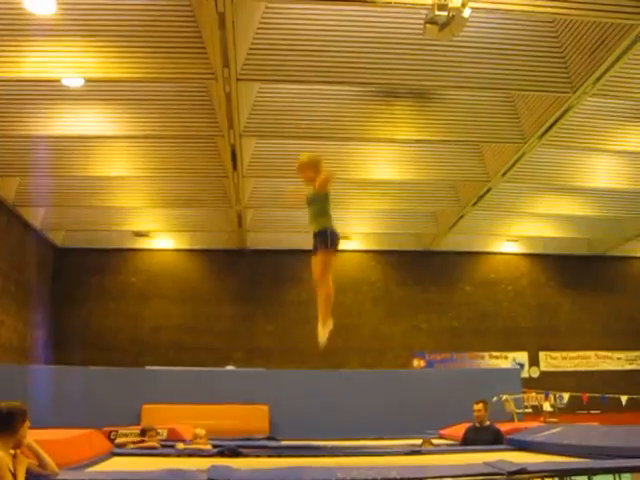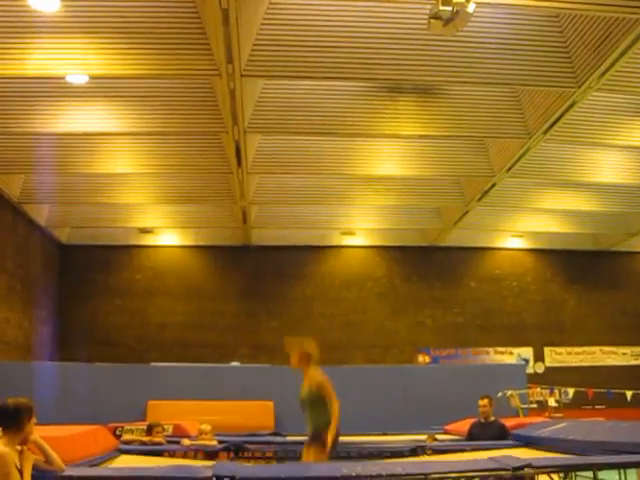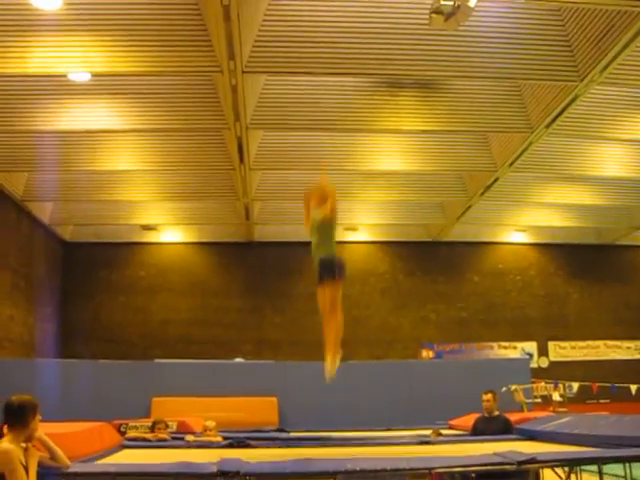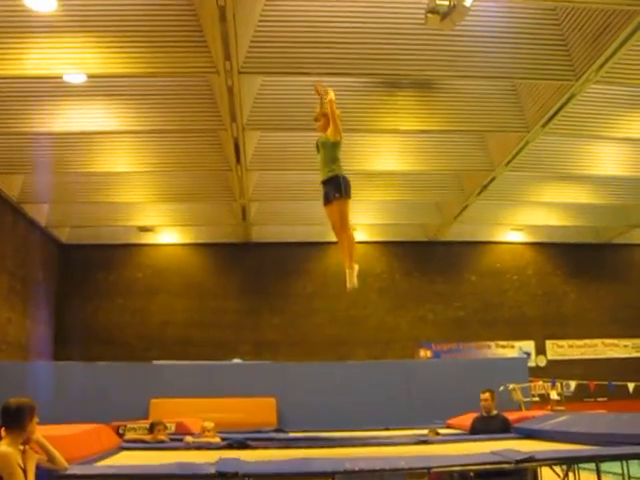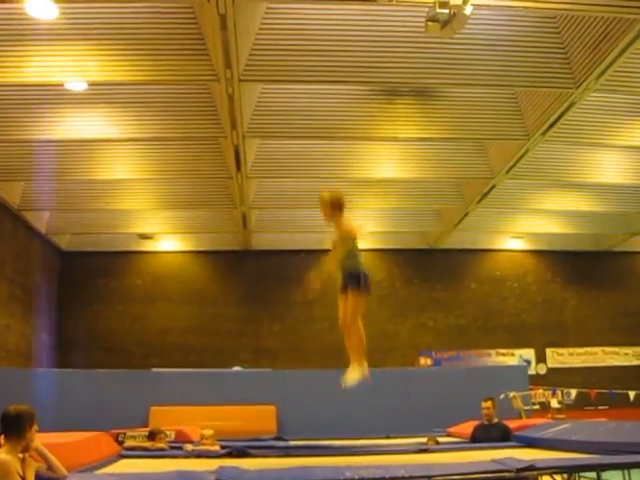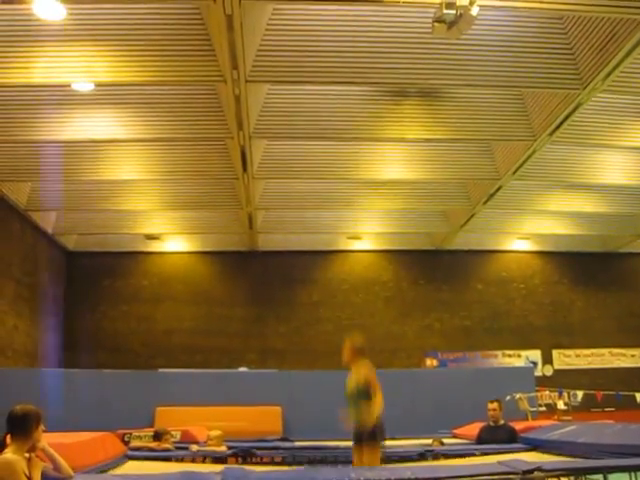
dt=0.4s
person 1, frame 1
left shoulder: (321, 182)
right shoulder: (314, 188)
left elbow: (328, 175)
left hip: (326, 235)
right hip: (318, 237)
left knee: (323, 279)
right knee: (319, 281)
left ankle: (326, 321)
right ankle: (324, 322)
person 1, frame 2
left shoulder: (318, 378)
right shoulder: (307, 379)
left elbow: (334, 404)
left wrist: (332, 433)
left hip: (324, 431)
right hip: (315, 432)
person 1, frame 3
left shoulder: (329, 211)
right shoulder: (317, 217)
left elbow: (333, 201)
right elbow: (308, 224)
left wrist: (326, 189)
right wrist: (307, 203)
left hip: (331, 263)
right hip: (322, 264)
left knee: (334, 311)
right knee: (326, 314)
left ankle: (335, 353)
right ankle: (330, 354)
person 1, frame 4
left shoulder: (334, 132)
right shoulder: (323, 137)
left elbow: (332, 108)
right elbow: (321, 113)
left wrist: (328, 94)
right wrist: (319, 96)
left hip: (337, 181)
right hip: (328, 184)
left knee: (343, 227)
right knee: (338, 230)
left ankle: (350, 266)
right ankle: (349, 266)
person 1, frame 5
left shoulder: (344, 226)
right shoulder: (338, 230)
left elbow: (353, 234)
right elbow: (334, 256)
right wrist: (318, 275)
left hip: (357, 277)
right hip: (347, 279)
left knee: (352, 321)
right knee: (344, 323)
left ankle: (360, 365)
right ankle: (355, 365)
person 1, frame 6
left shoulder: (367, 373)
right shoulder: (351, 376)
left elbow: (378, 397)
left wrist: (374, 413)
right wrist: (349, 417)
left hip: (371, 428)
right hip: (360, 429)
